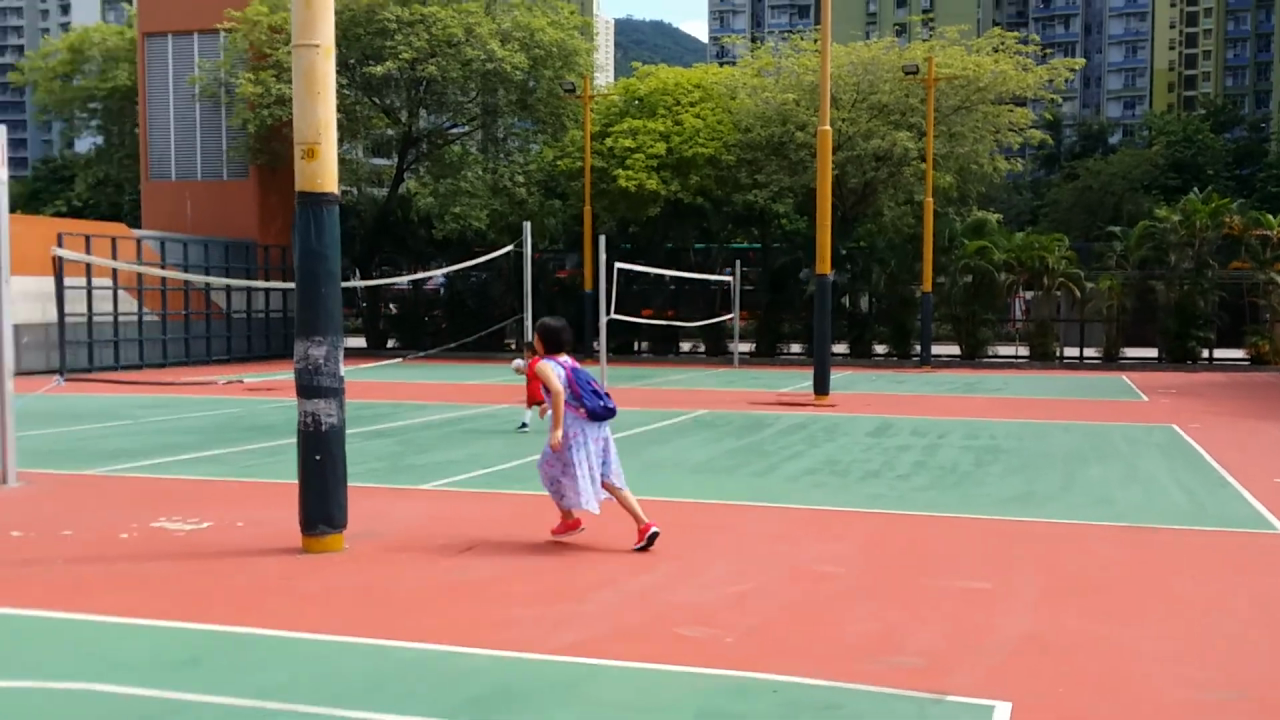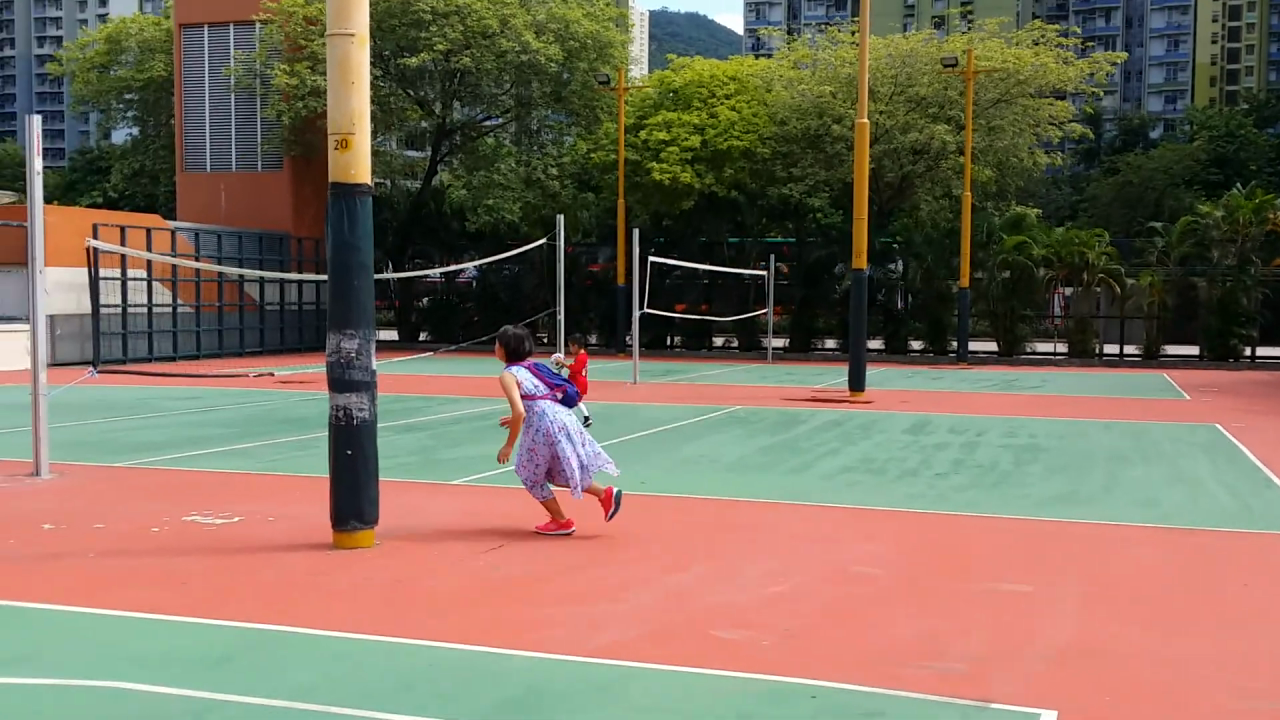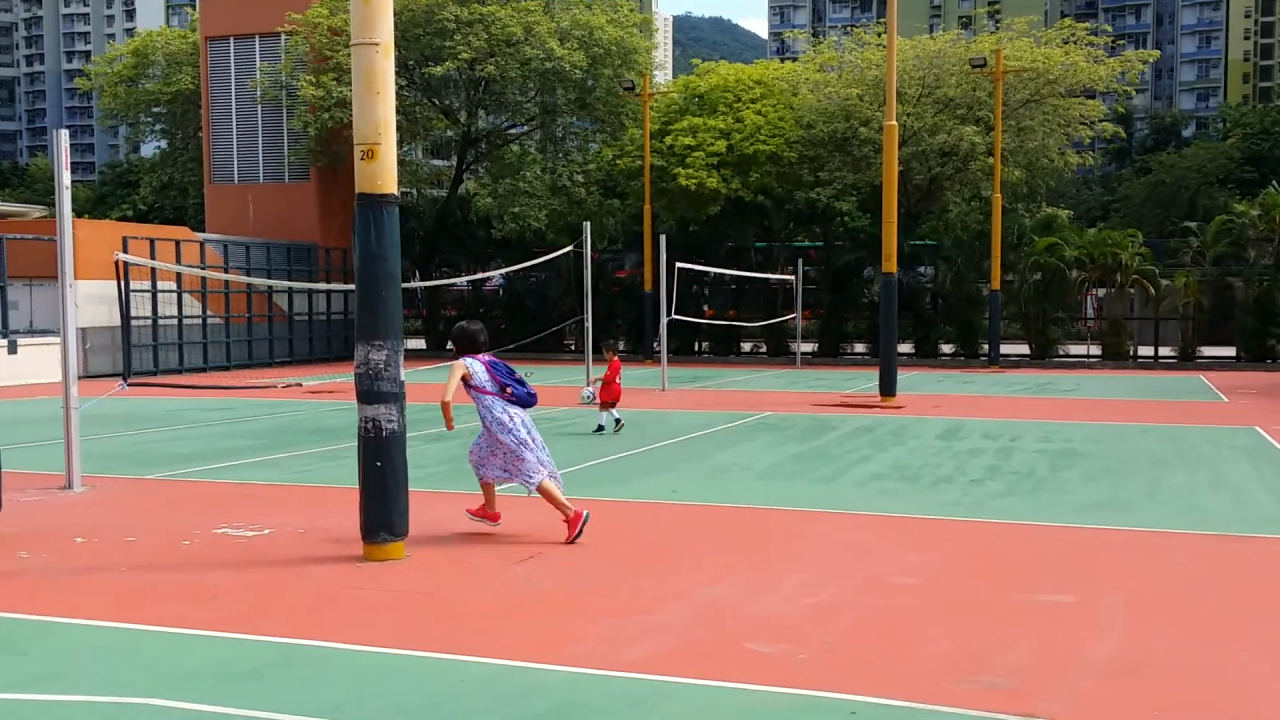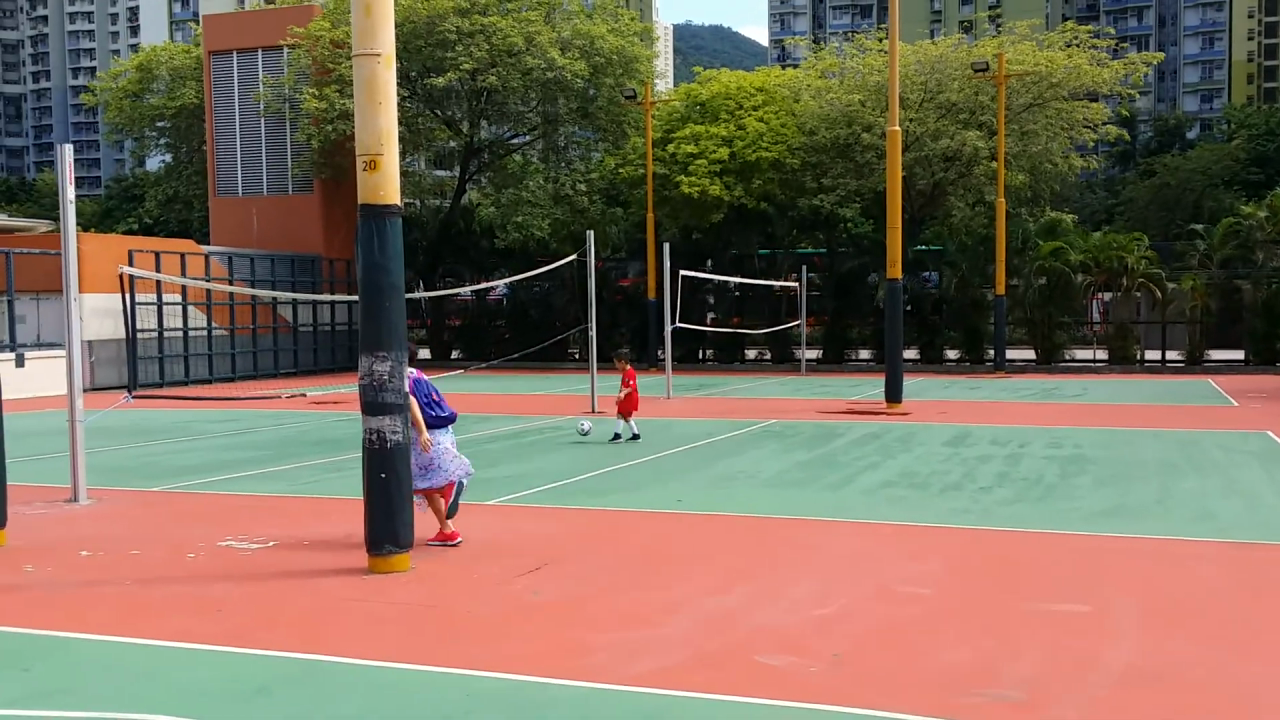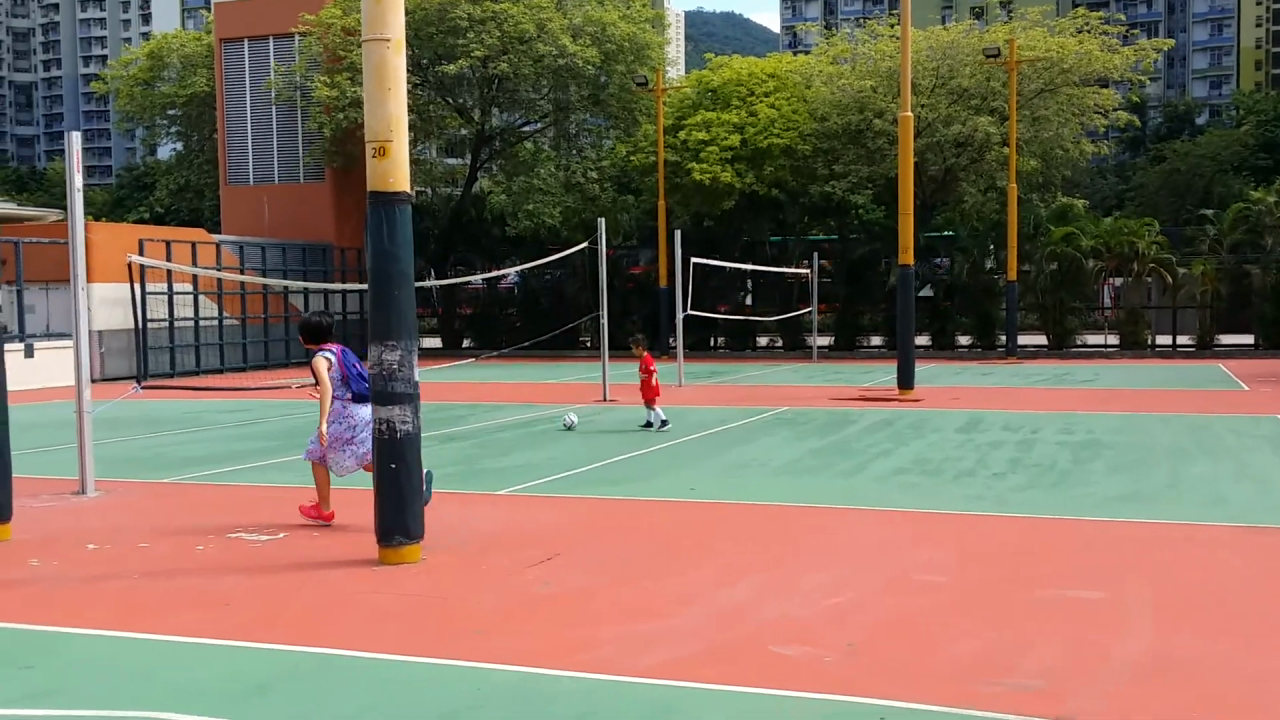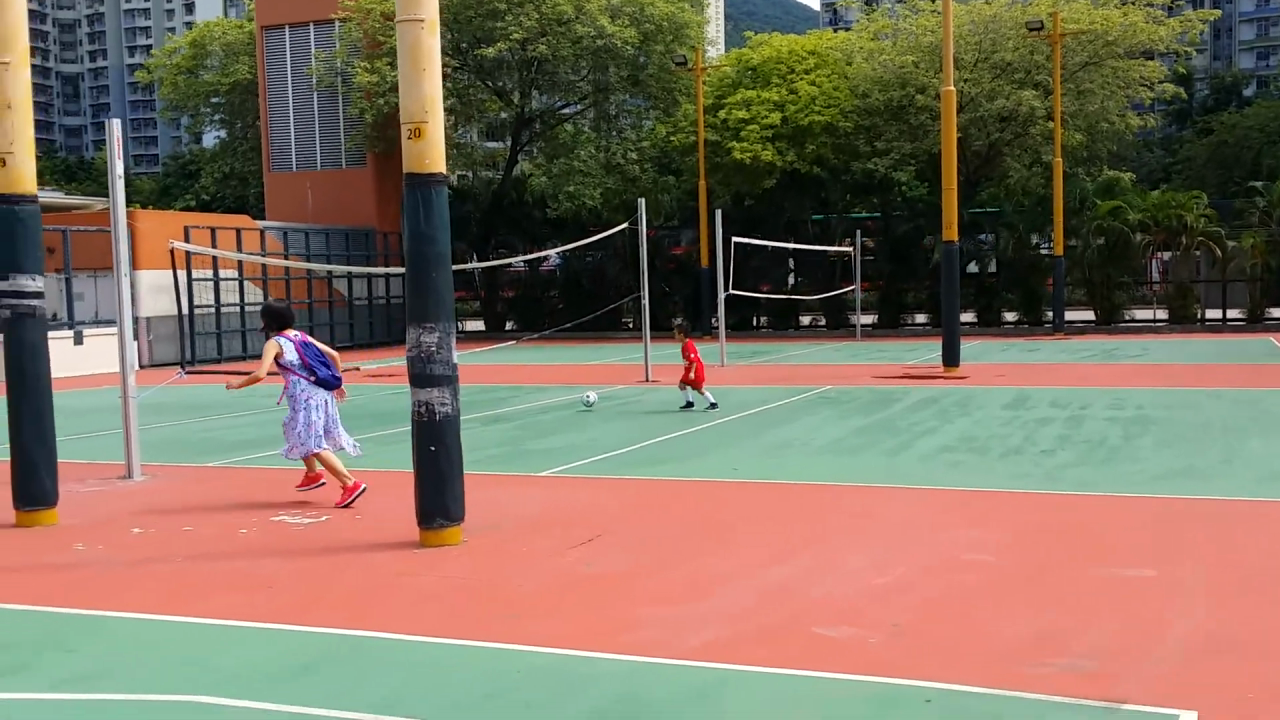
dt=0.2s
person 1, frame 1
left shoulder: (543, 366)
right shoulder: (571, 362)
left elbow: (558, 390)
left wrist: (557, 428)
left hip: (574, 428)
right hip: (596, 424)
left knee: (550, 468)
right knee: (610, 479)
left ankle: (569, 520)
right ankle: (645, 526)
person 1, frame 2
left shoulder: (508, 376)
right shoulder: (529, 367)
left elbow: (519, 412)
left wrist: (508, 445)
right wrist: (514, 418)
left hip: (546, 424)
right hip: (564, 418)
left knee: (528, 472)
right knee: (570, 471)
left ankle: (561, 521)
right ankle: (605, 494)
person 1, frame 3
left shoulder: (460, 365)
right shoulder: (488, 361)
left elbow: (446, 399)
left wrist: (449, 420)
left hip: (501, 422)
right hip: (515, 417)
left knee: (529, 472)
right knee: (480, 457)
left ankle: (572, 514)
right ankle: (490, 510)
person 1, frame 4
right shoulder: (418, 375)
left elbow: (408, 401)
right elbow: (438, 404)
left wrist: (422, 432)
left hip: (424, 438)
right hip: (442, 432)
left knee: (409, 481)
left ankle: (448, 487)
right ankle: (447, 531)
person 1, frame 5
left shoulder: (319, 359)
right shoulder: (338, 350)
left elbow: (327, 389)
left wrist: (322, 423)
left hip: (346, 414)
right hip: (366, 410)
left knee: (318, 455)
right knee: (369, 461)
left ankle: (324, 510)
person 1, frame 6
left shoulder: (273, 344)
right shoulder: (302, 337)
left elbow: (260, 374)
right elbow: (334, 355)
left wrist: (238, 384)
right wrist: (338, 384)
left hip: (305, 398)
right hip: (322, 394)
left knee: (312, 448)
right knee: (299, 438)
left ankle: (351, 484)
right ankle: (313, 474)
